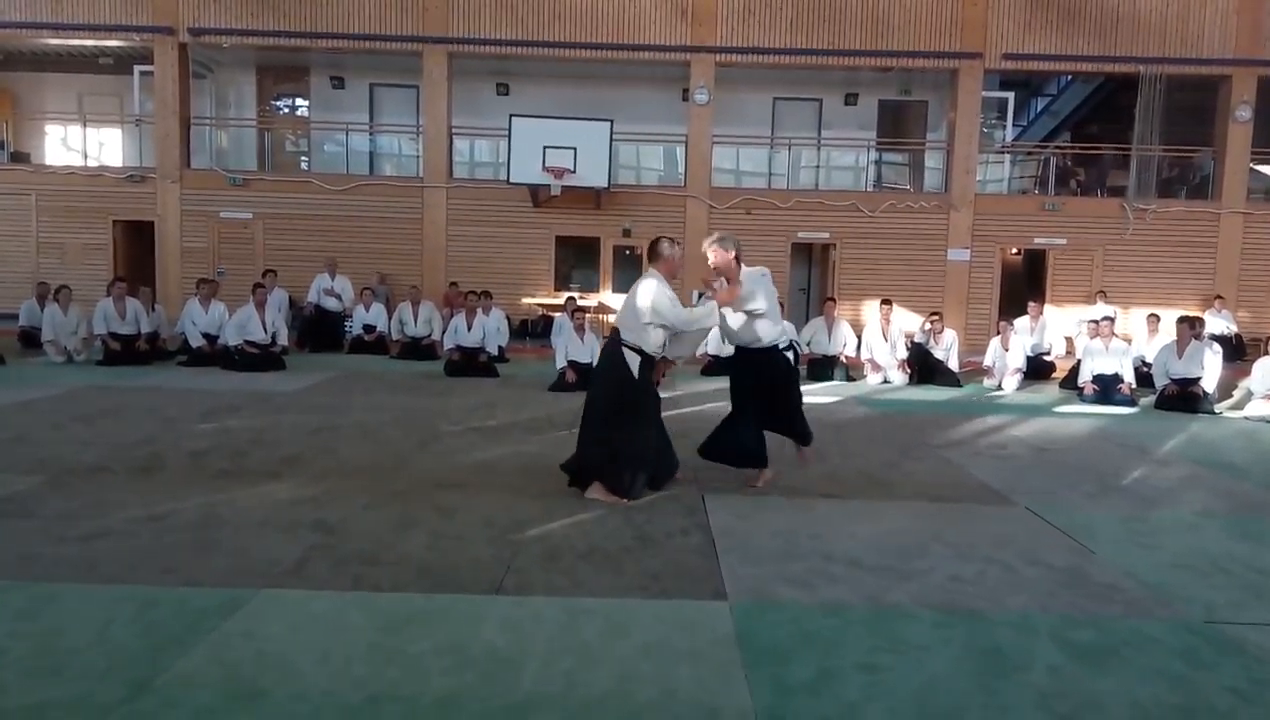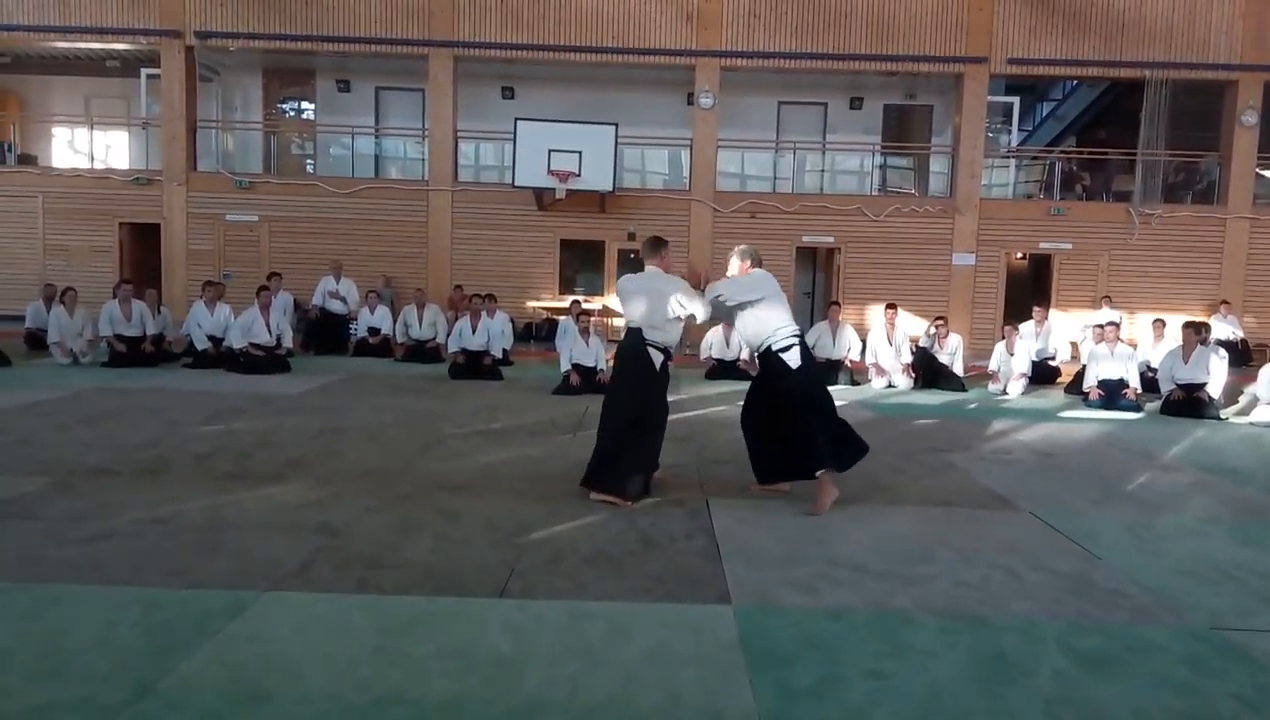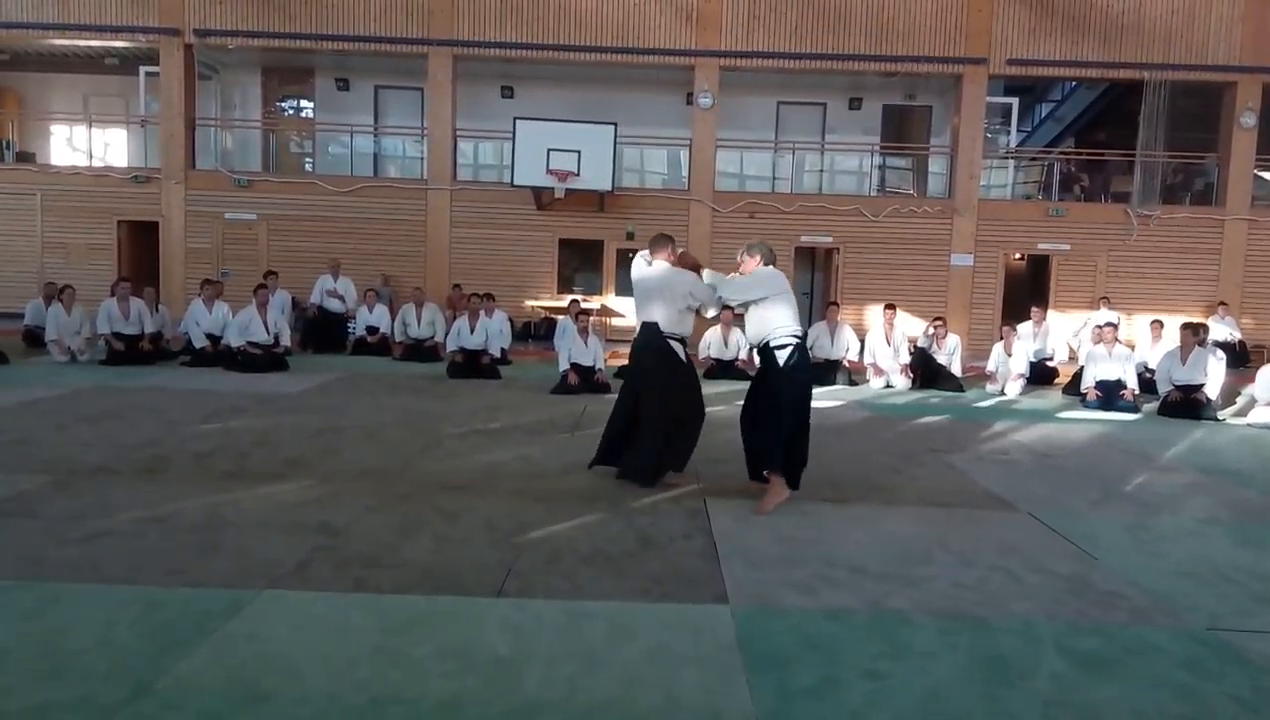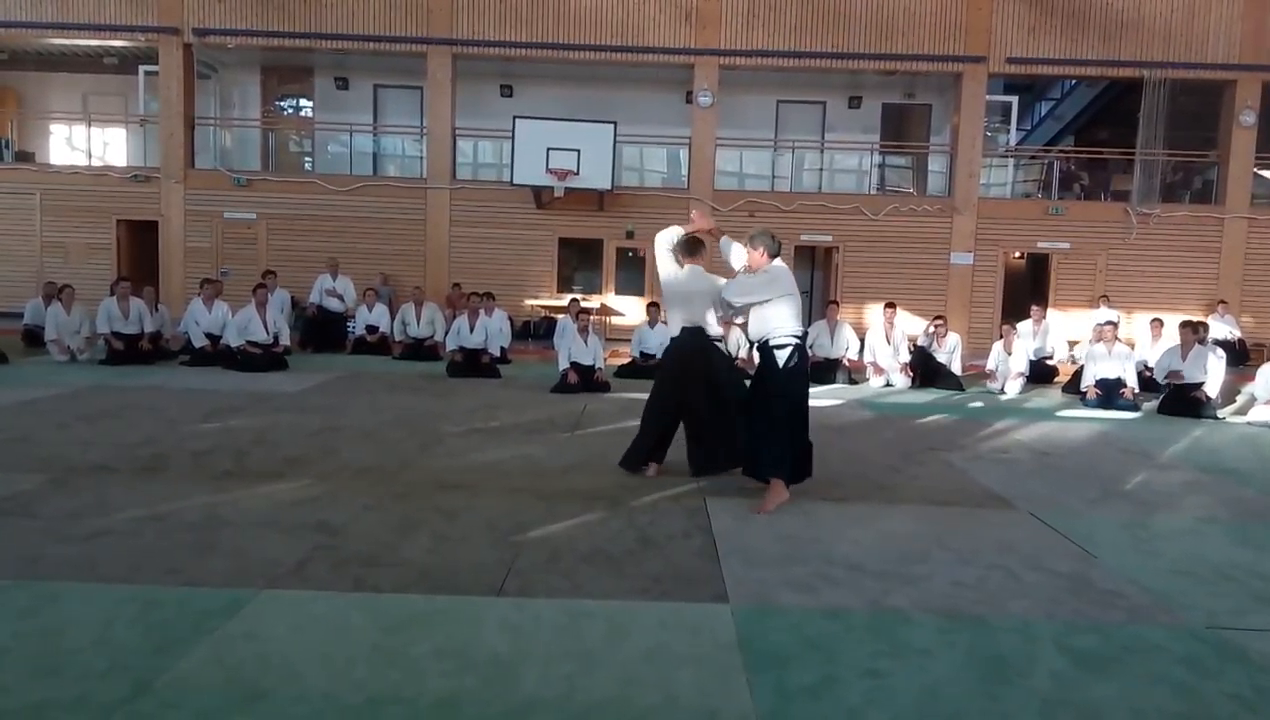
dt=0.3s
person 1, frame 1
left shoulder: (760, 276)
left elbow: (759, 304)
left hip: (776, 354)
right hip: (745, 358)
left knee: (787, 409)
right knee: (745, 413)
left ankle: (800, 438)
right ankle: (761, 468)
person 1, frame 2
left shoulder: (760, 279)
right shoulder: (745, 294)
left elbow: (719, 292)
left wrist: (709, 288)
left hip: (788, 355)
right hip: (771, 360)
left knee: (801, 416)
right knee: (755, 418)
left ankle: (826, 482)
right ankle: (777, 477)
person 1, frame 3
left shoulder: (770, 277)
right shoulder: (761, 282)
left elbow: (727, 291)
right elbow: (728, 288)
left wrist: (735, 277)
right wrist: (700, 269)
left hip: (785, 355)
right hip: (776, 356)
left knee: (773, 415)
right knee: (756, 416)
left ankle: (777, 482)
right ankle: (773, 476)
person 1, frame 4
left shoulder: (775, 276)
right shoulder: (771, 273)
left elbow: (732, 293)
right elbow: (735, 252)
left wrist: (740, 277)
right wrist: (717, 233)
left hip: (784, 355)
right hip: (776, 354)
left knee: (774, 417)
right knee: (760, 414)
left ankle: (779, 485)
right ankle: (773, 475)
person 2, frame 1
left shoulder: (655, 286)
right shoulder: (654, 289)
left elbow: (674, 326)
right elbow: (686, 320)
left wrist: (666, 359)
right wrist: (718, 304)
left hip: (632, 359)
right hip: (627, 361)
left knee: (643, 418)
right knee: (630, 424)
right ankle: (602, 484)
person 2, frame 2
left shoulder: (627, 282)
right shoulder: (675, 285)
right elbow: (704, 313)
right wrist: (691, 292)
left hip: (628, 349)
right hip: (650, 357)
left knee: (623, 414)
right knee: (640, 421)
left ankle: (638, 473)
right ankle: (608, 486)
person 2, frame 3
left shoulder: (639, 271)
right shoulder: (686, 278)
left elbow: (642, 256)
right elbow: (713, 307)
left wrist: (680, 262)
left hip: (643, 345)
right hip: (669, 349)
left knee: (635, 405)
right knee: (684, 411)
left ankle: (628, 463)
right ankle: (649, 470)
person 2, frame 4
left shoulder: (671, 277)
right shoulder: (718, 284)
left elbow: (662, 241)
left wrist: (690, 228)
left hip: (677, 351)
right hip: (711, 352)
left knee: (662, 408)
right knee: (727, 410)
left ankle: (649, 462)
